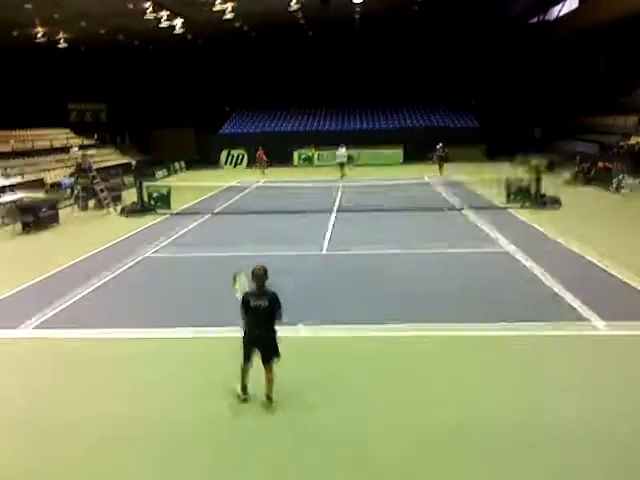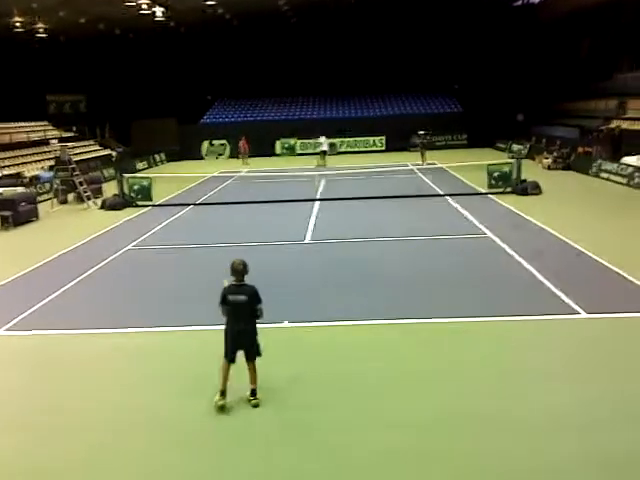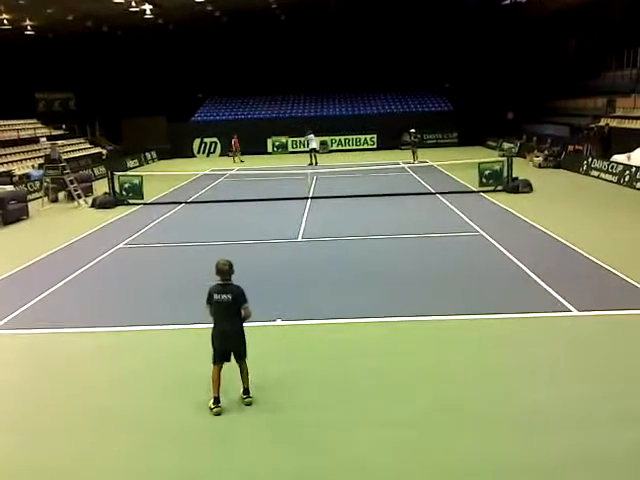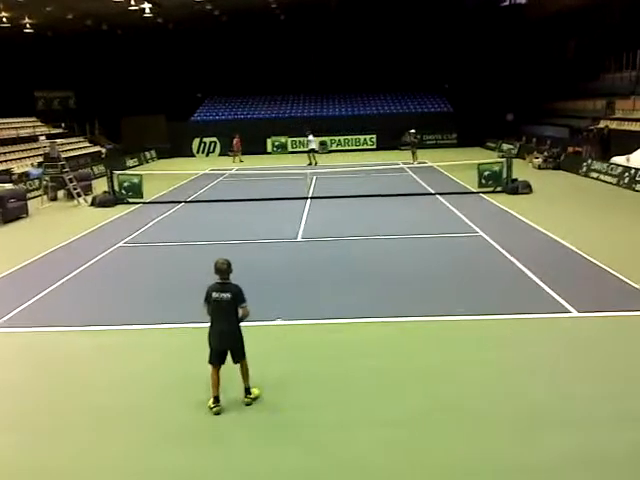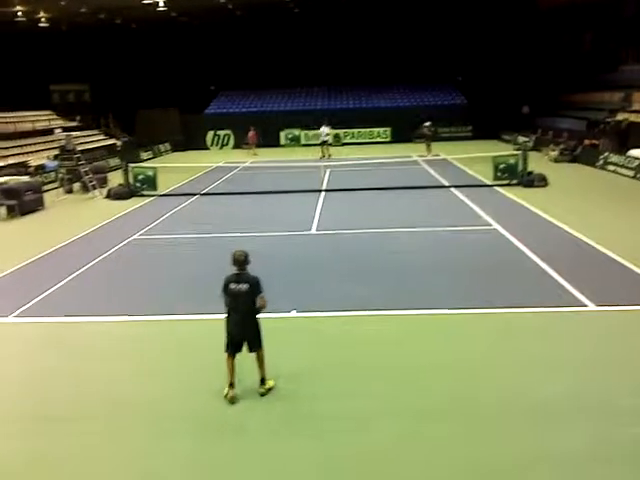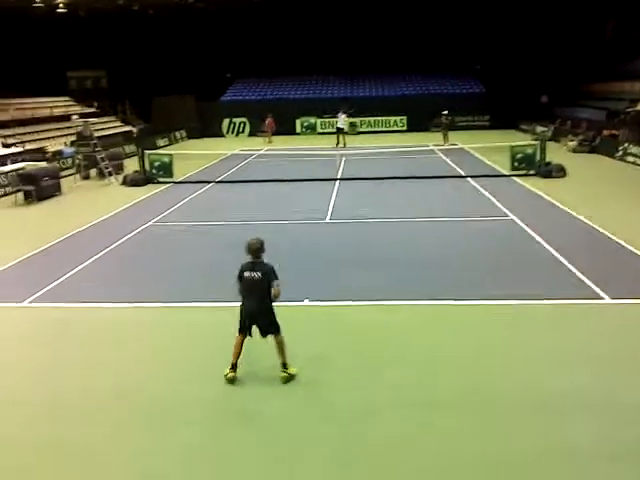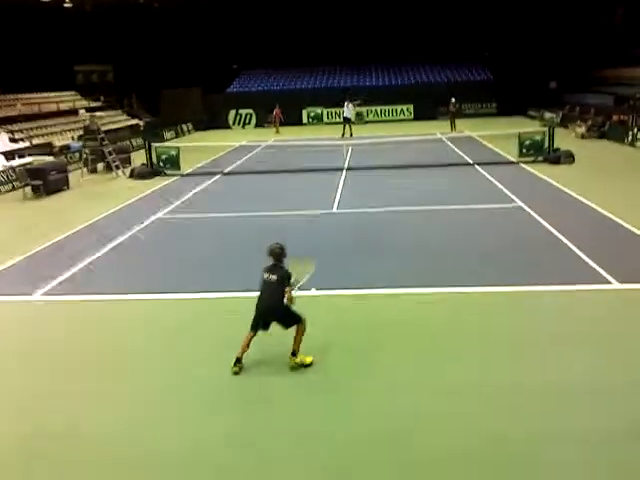
dt=0.2s
person 1, frame 1
left shoulder: (247, 296)
right shoulder: (272, 296)
left elbow: (244, 317)
right elbow: (278, 317)
left hip: (251, 335)
right hip: (267, 335)
left knee: (246, 362)
right knee: (268, 366)
left ankle: (244, 391)
right ankle: (268, 398)
person 1, frame 2
left shoulder: (226, 291)
right shoulder: (252, 290)
left elbow: (224, 313)
right elbow: (260, 314)
left hip: (232, 331)
right hip: (249, 331)
left knee: (227, 361)
right knee: (251, 362)
left ankle: (222, 396)
right ankle: (253, 395)
person 1, frame 3
left shoulder: (212, 290)
right shoulder: (237, 290)
left elbow: (211, 312)
right elbow: (247, 314)
left hip: (219, 333)
right hip: (235, 332)
left knee: (217, 366)
right knee: (241, 362)
left ankle: (216, 402)
right ankle: (246, 393)
person 1, frame 4
left shoulder: (211, 289)
right shoulder: (236, 289)
left elbow: (209, 311)
right elbow: (245, 313)
left hip: (216, 333)
right hip: (233, 332)
left knee: (215, 366)
right knee: (242, 361)
left ankle: (215, 402)
right ankle: (248, 393)
person 1, frame 5
left shoulder: (228, 280)
right shoulder: (253, 280)
left elbow: (227, 302)
right elbow: (262, 304)
right wrist: (254, 311)
left hip: (233, 322)
right hip: (250, 322)
left knee: (230, 354)
right knee: (258, 350)
left ankle: (231, 388)
right ankle: (263, 384)
person 1, frame 6
left shoulder: (243, 268)
right shoulder: (268, 269)
left elbow: (240, 290)
right elbow: (276, 293)
right wrist: (270, 299)
left hip: (247, 308)
right hip: (264, 308)
left knee: (241, 336)
right knee: (277, 335)
left ankle: (232, 369)
right ankle: (285, 369)
person 1, frame 7
left shoulder: (266, 270)
right shoulder: (285, 273)
right elbow: (288, 298)
right wrist: (290, 301)
left hip: (262, 306)
right hip: (277, 307)
left knee: (252, 333)
right knee: (301, 323)
left ankle: (238, 362)
right ankle: (294, 357)
